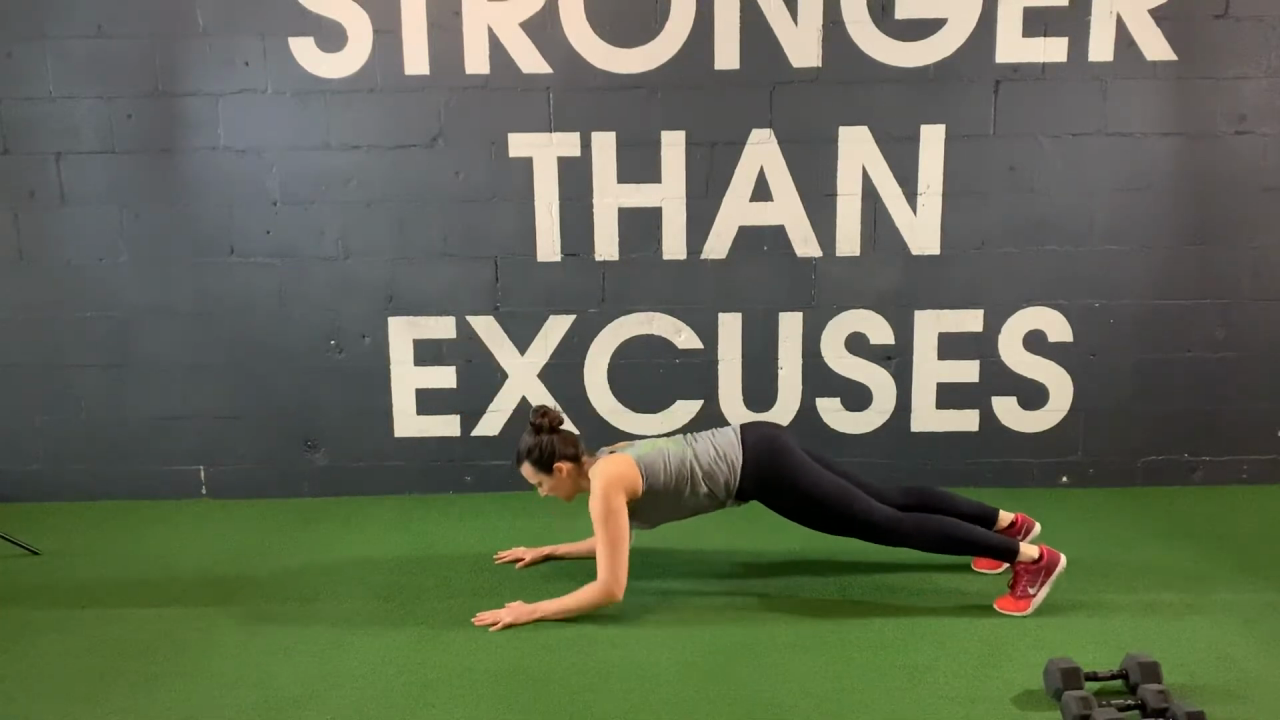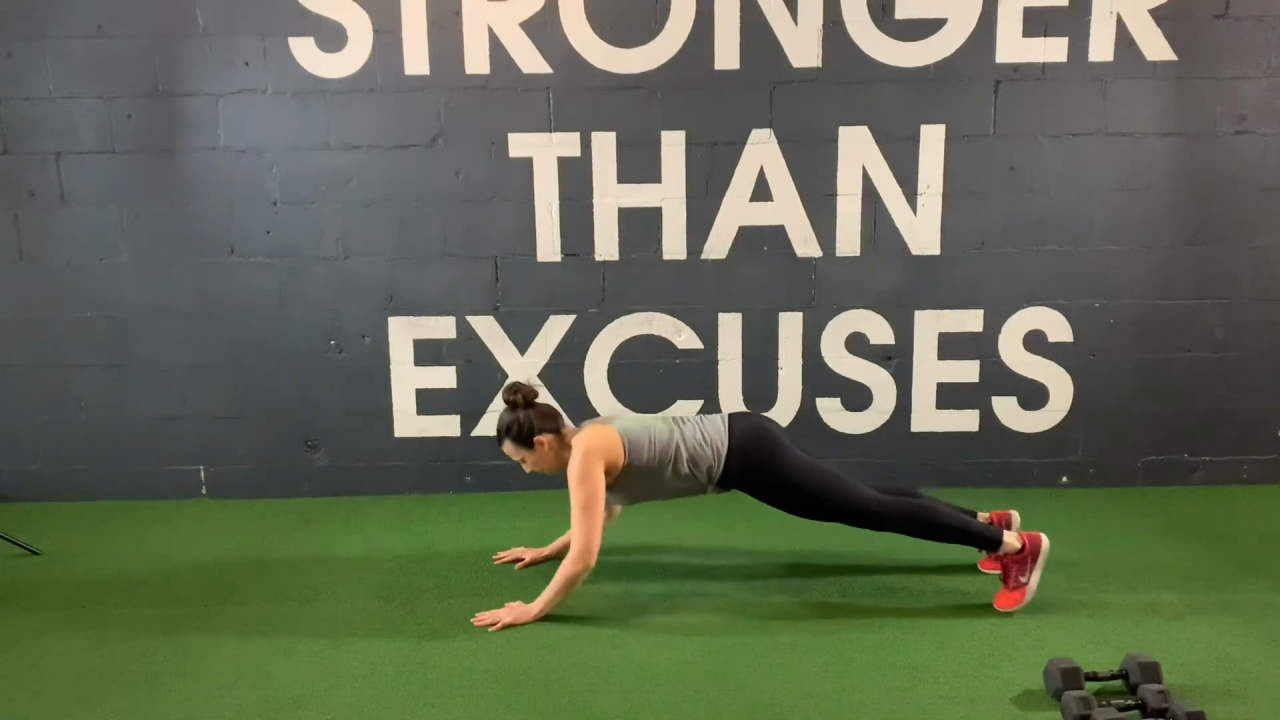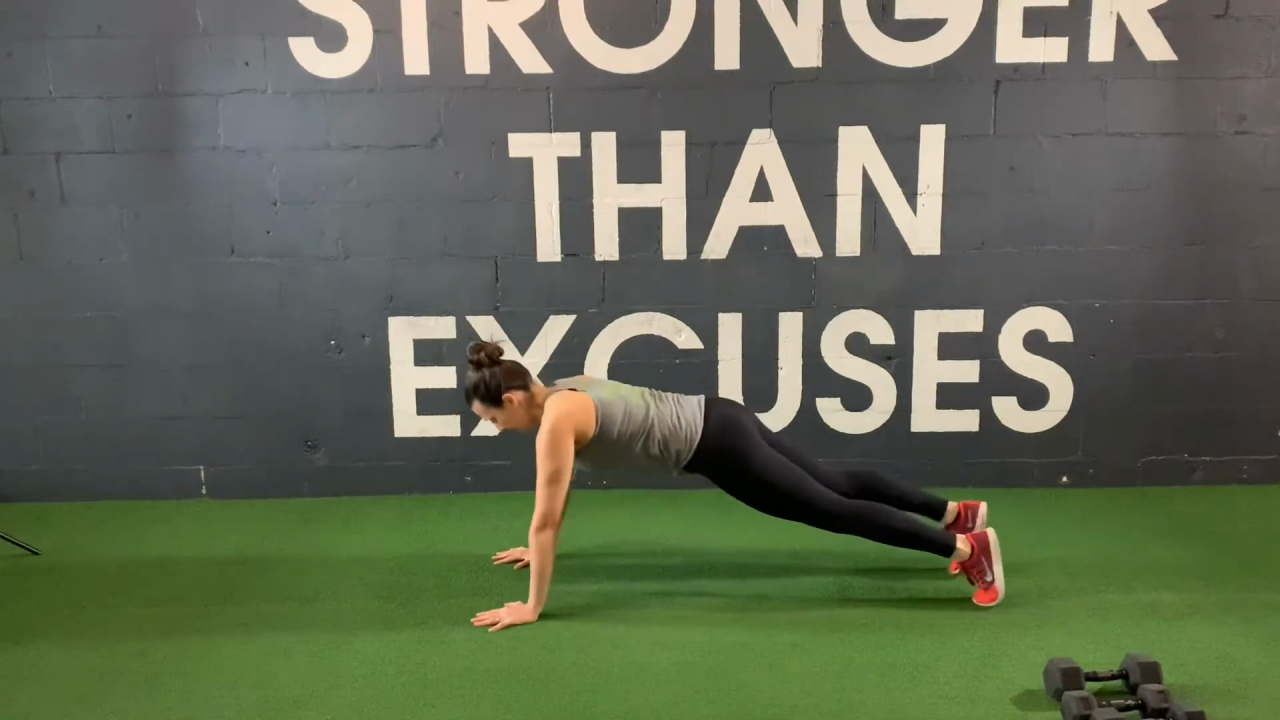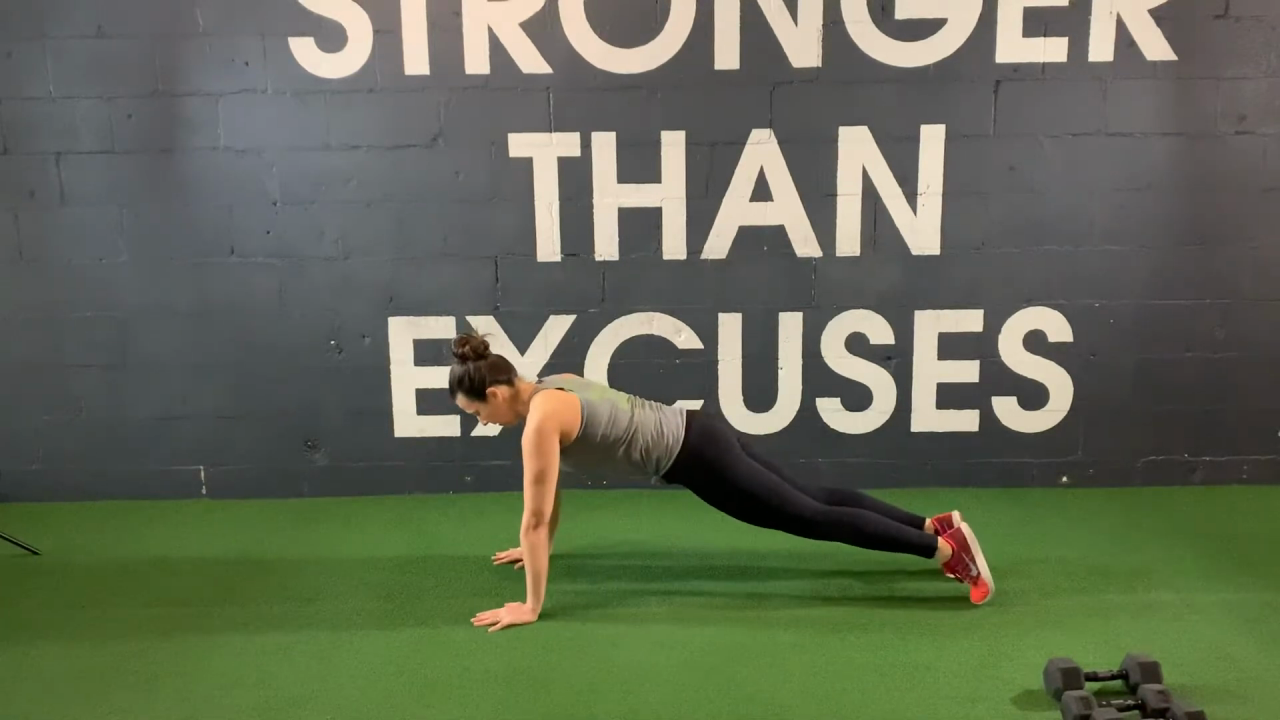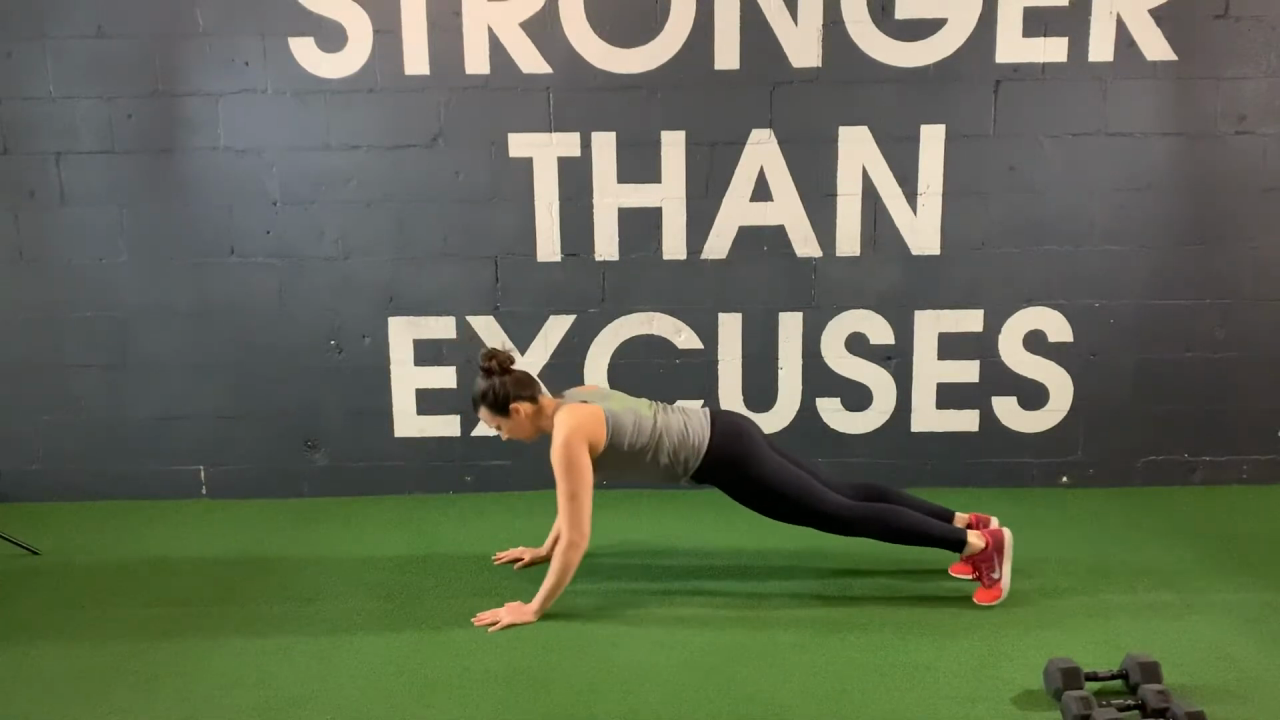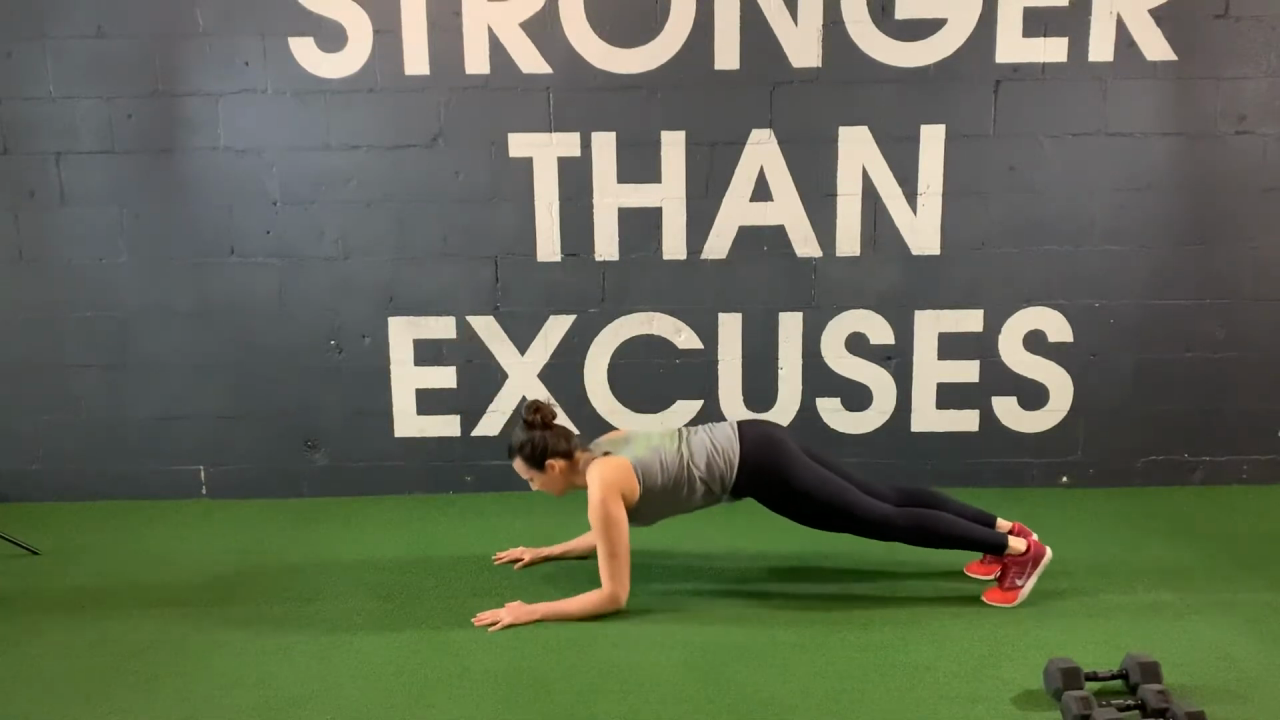
dt=0.3s
person 1, frame 1
left shoulder: (604, 482)
right shoulder: (606, 461)
left elbow: (611, 588)
right elbow: (620, 538)
left wrist: (536, 611)
right wrist: (547, 552)
left hip: (759, 466)
right hip: (757, 446)
left knee: (887, 526)
right knee: (886, 498)
left ankle: (1032, 557)
right ankle: (1008, 522)
person 1, frame 2
left shoulder: (583, 456)
right shoulder: (589, 439)
left elbow: (584, 558)
right elbow: (603, 518)
left wrist: (534, 610)
right wrist: (543, 551)
left hip: (743, 455)
right hip: (744, 436)
left knee: (872, 509)
right knee: (867, 498)
left ankle: (1016, 546)
right ankle: (988, 519)
person 1, frame 3
left shoulder: (555, 421)
right shoulder: (560, 392)
left elbow: (545, 521)
right elbow: (563, 490)
left wrist: (533, 607)
right wrist: (537, 548)
left hip: (715, 443)
right hip: (715, 420)
left knee: (831, 510)
right knee: (834, 482)
left ankle: (965, 548)
right ankle: (956, 512)
person 1, frame 4
left shoulder: (540, 419)
right shoulder: (550, 388)
left elbow: (534, 519)
right elbow: (552, 491)
left wrist: (532, 607)
right wrist: (534, 547)
left hip: (694, 455)
right hip: (697, 433)
left knee: (812, 518)
right knee: (813, 499)
left ankle: (947, 549)
right ankle: (935, 526)
person 1, frame 5
left shoulder: (566, 436)
right shoulder: (568, 403)
left elbow: (575, 543)
right elbow: (577, 497)
left wrist: (532, 608)
right wrist: (539, 550)
left hip: (722, 453)
right hip: (721, 433)
left knee: (842, 516)
right knee: (841, 495)
left ankle: (983, 544)
right ankle: (969, 522)
person 1, frame 6
left shoulder: (602, 485)
right shoulder: (598, 449)
left elbow: (614, 595)
right elbow: (611, 533)
left wrist: (533, 612)
right wrist: (545, 552)
left hip: (755, 466)
right hip: (752, 442)
left knee: (881, 519)
right knee: (880, 497)
left ankle: (1020, 548)
right ankle: (1002, 525)
